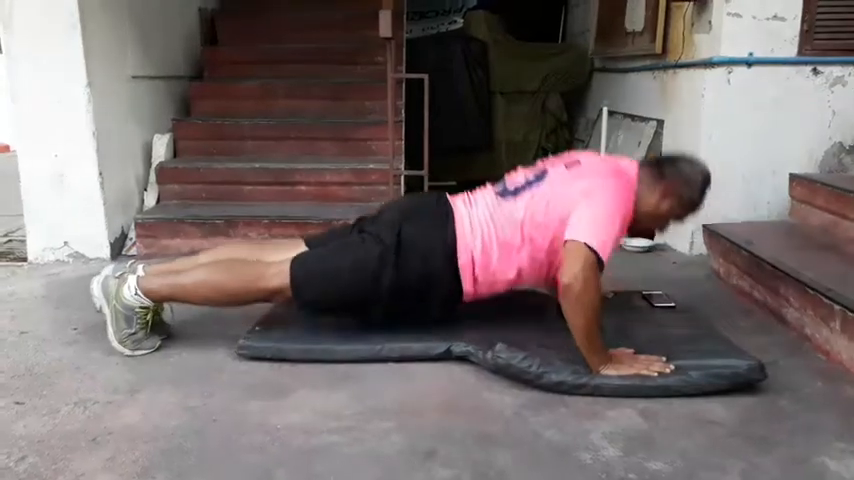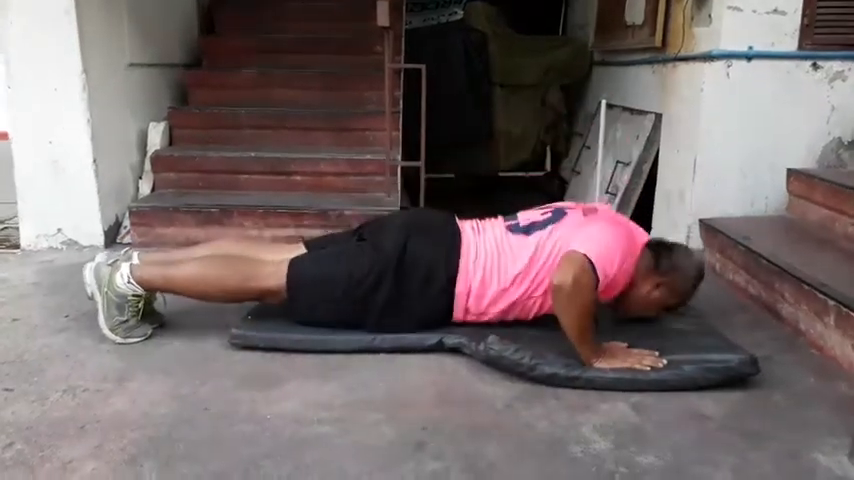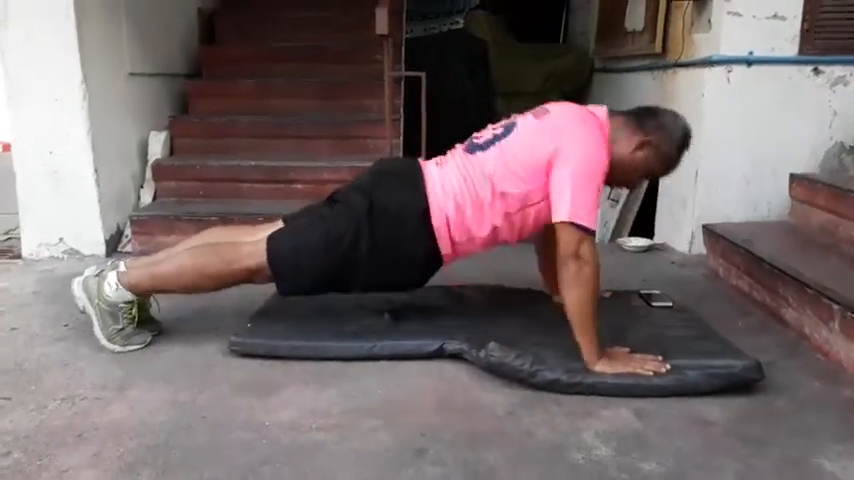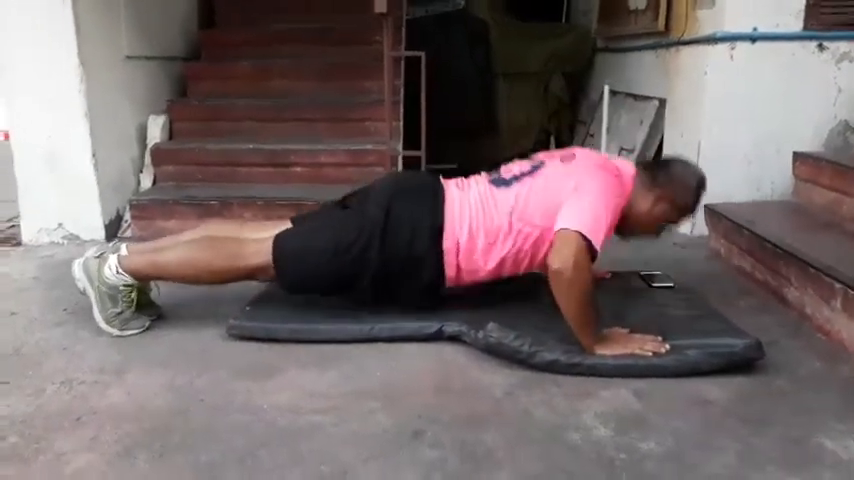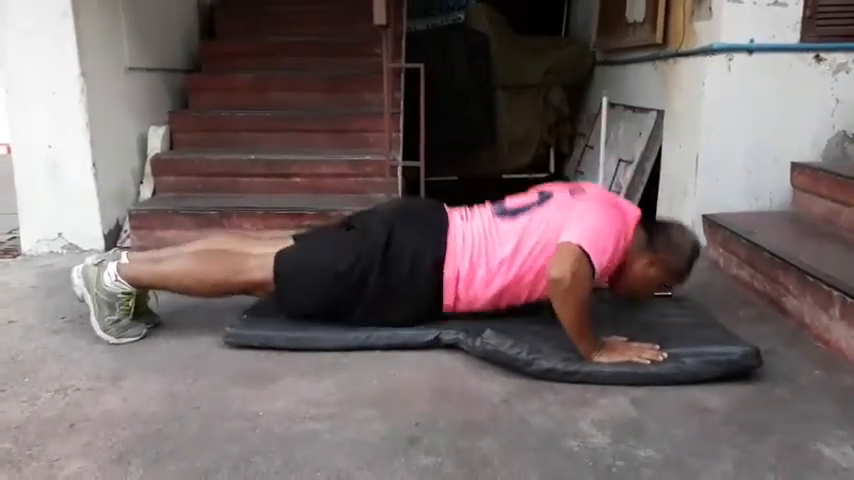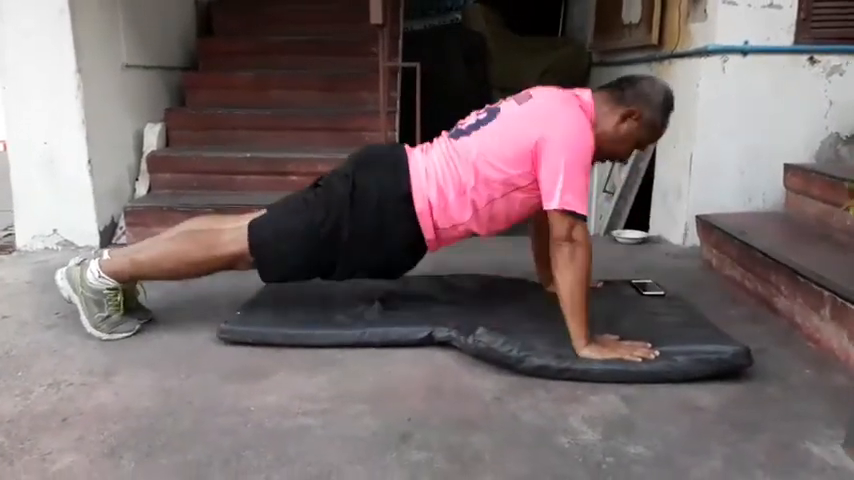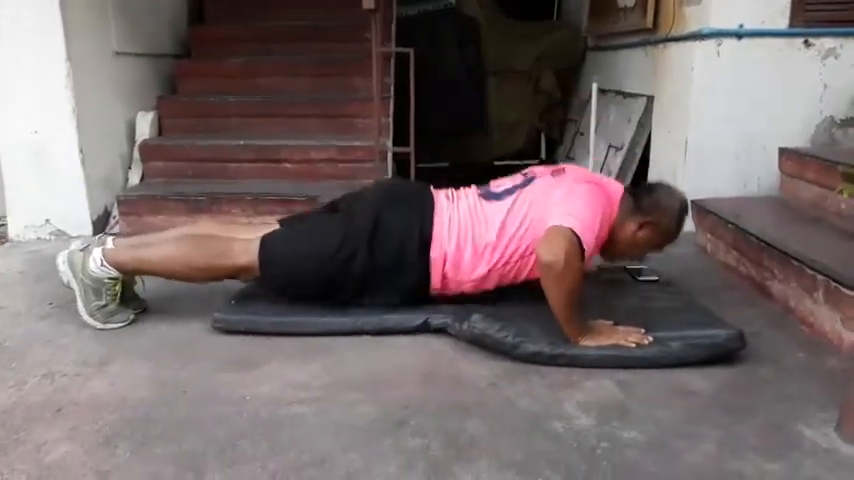
dt=0.7s
person 1, frame 1
left shoulder: (599, 169)
right shoulder: (613, 193)
right elbow: (574, 279)
left wrist: (582, 293)
right wrist: (600, 360)
left hip: (432, 221)
right hip: (431, 258)
left knee: (285, 258)
right knee: (279, 280)
left ankle: (141, 273)
right ankle: (140, 287)
person 1, frame 2
left shoulder: (602, 223)
right shoulder: (619, 245)
right elbow: (569, 279)
left wrist: (580, 298)
right wrist: (595, 353)
left hip: (430, 237)
right hip: (428, 275)
left knee: (281, 257)
right knee: (275, 280)
left ankle: (136, 263)
right ankle: (130, 277)
person 1, frame 3
left shoulder: (572, 122)
right shoulder: (588, 143)
left elbow: (543, 219)
right elbow: (577, 252)
left wrist: (557, 291)
right wrist: (596, 357)
left hip: (407, 189)
right hip: (407, 222)
left knee: (264, 240)
right knee: (257, 260)
left ankle: (124, 272)
right ankle: (121, 284)
person 1, frame 4
left shoulder: (589, 165)
right shoulder: (606, 187)
right elbow: (564, 265)
left wrist: (578, 282)
right wrist: (595, 340)
left hip: (420, 203)
right hip: (415, 238)
left knee: (269, 236)
right knee: (263, 258)
left ankle: (124, 252)
right ankle: (121, 267)
person 1, frame 5
left shoulder: (590, 201)
right shoulder: (608, 218)
right elbow: (565, 273)
left wrist: (577, 297)
right wrist: (593, 348)
left hip: (423, 228)
right hip: (417, 265)
left knee: (273, 252)
right knee: (263, 273)
left ankle: (129, 263)
right ankle: (120, 275)
person 1, frame 6
left shoulder: (557, 108)
right shoulder: (573, 124)
left elbow: (536, 206)
right elbow: (569, 237)
left wrist: (549, 279)
right wrist: (586, 343)
left hip: (393, 181)
right hip: (390, 206)
left knee: (247, 232)
right knee: (242, 247)
left ankle: (109, 263)
right ankle: (102, 272)
person 1, frame 7
left shoulder: (579, 182)
right shoulder: (594, 200)
right elbow: (556, 257)
left wrist: (563, 275)
right wrist: (579, 333)
left hip: (410, 210)
right hip: (405, 249)
left knee: (259, 237)
right knee: (248, 259)
left ankle: (111, 250)
right ankle: (107, 259)
